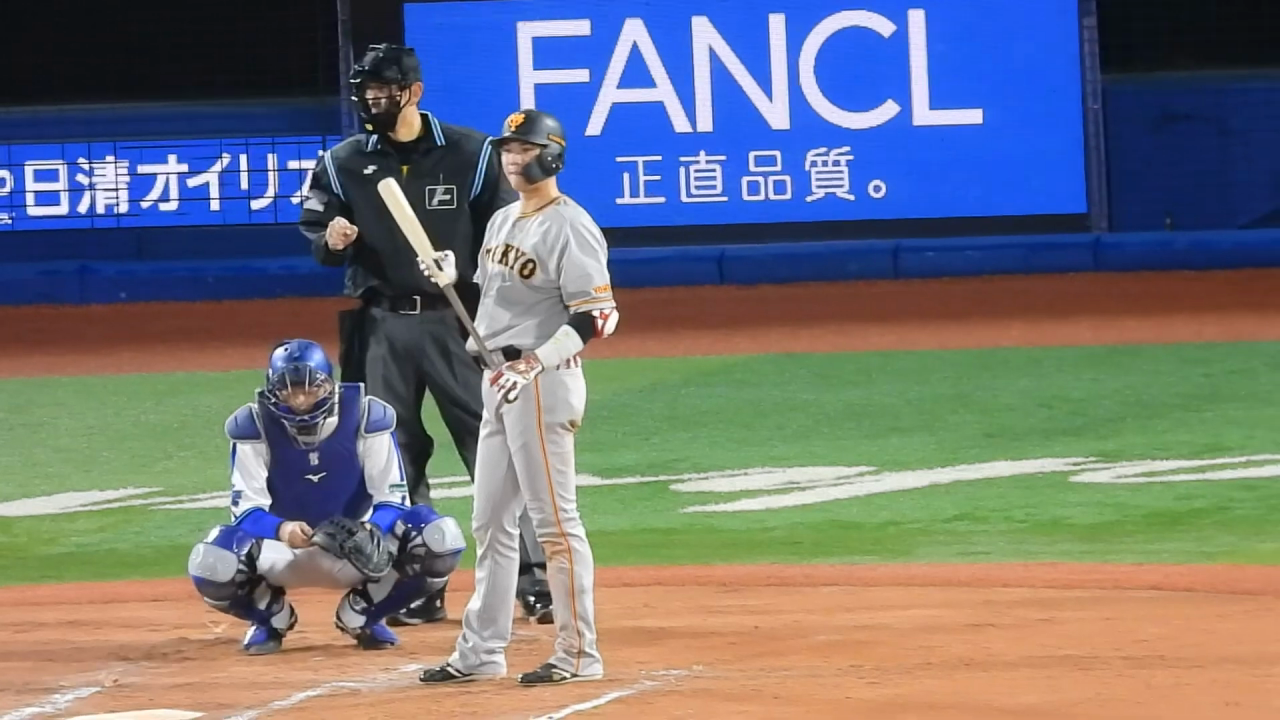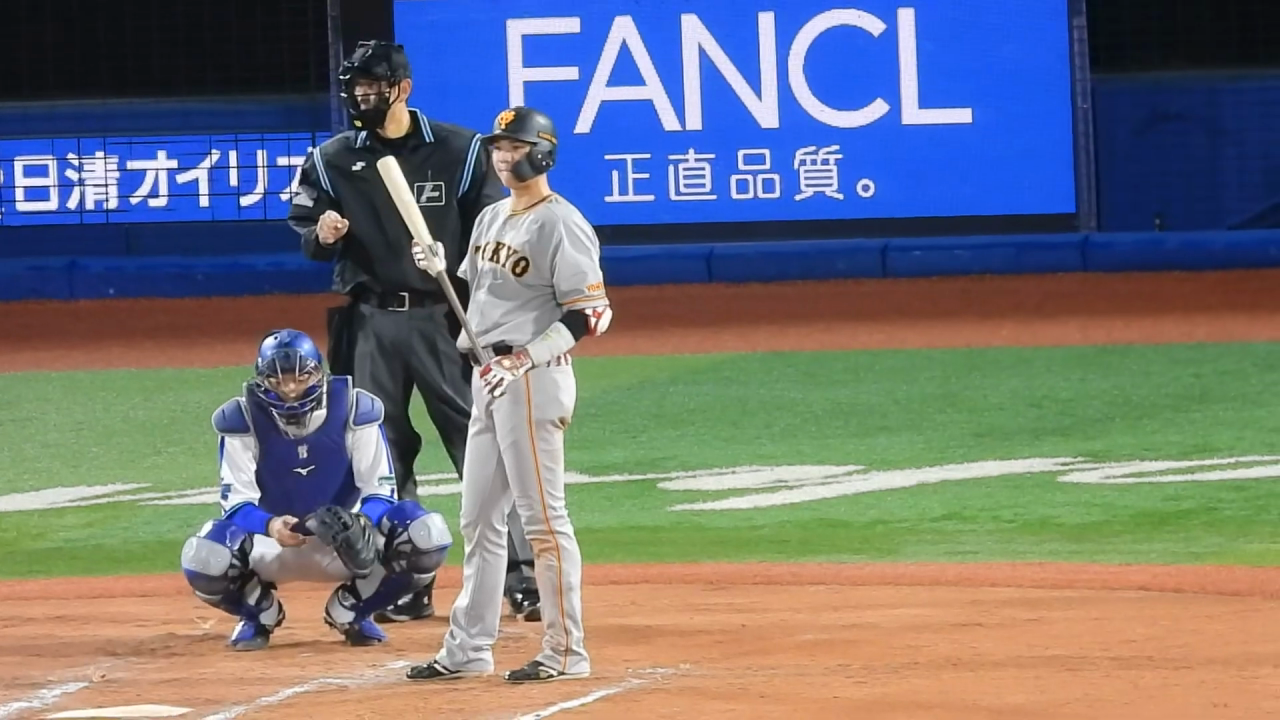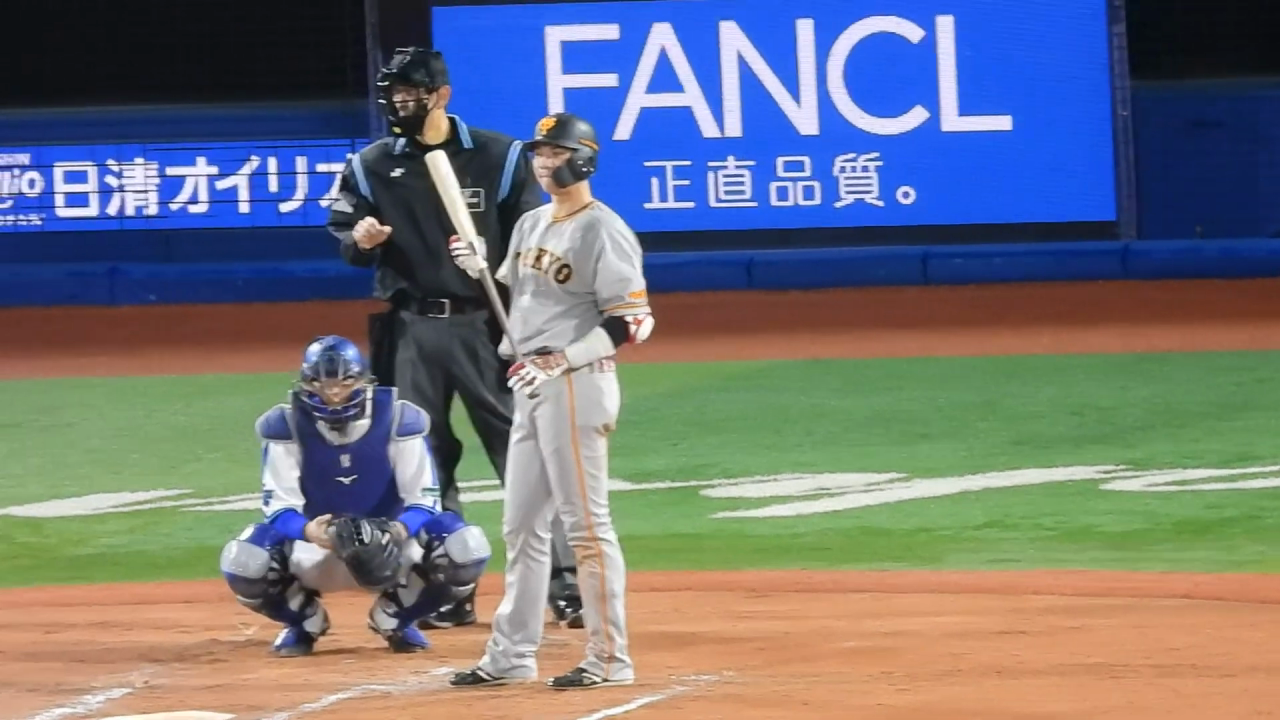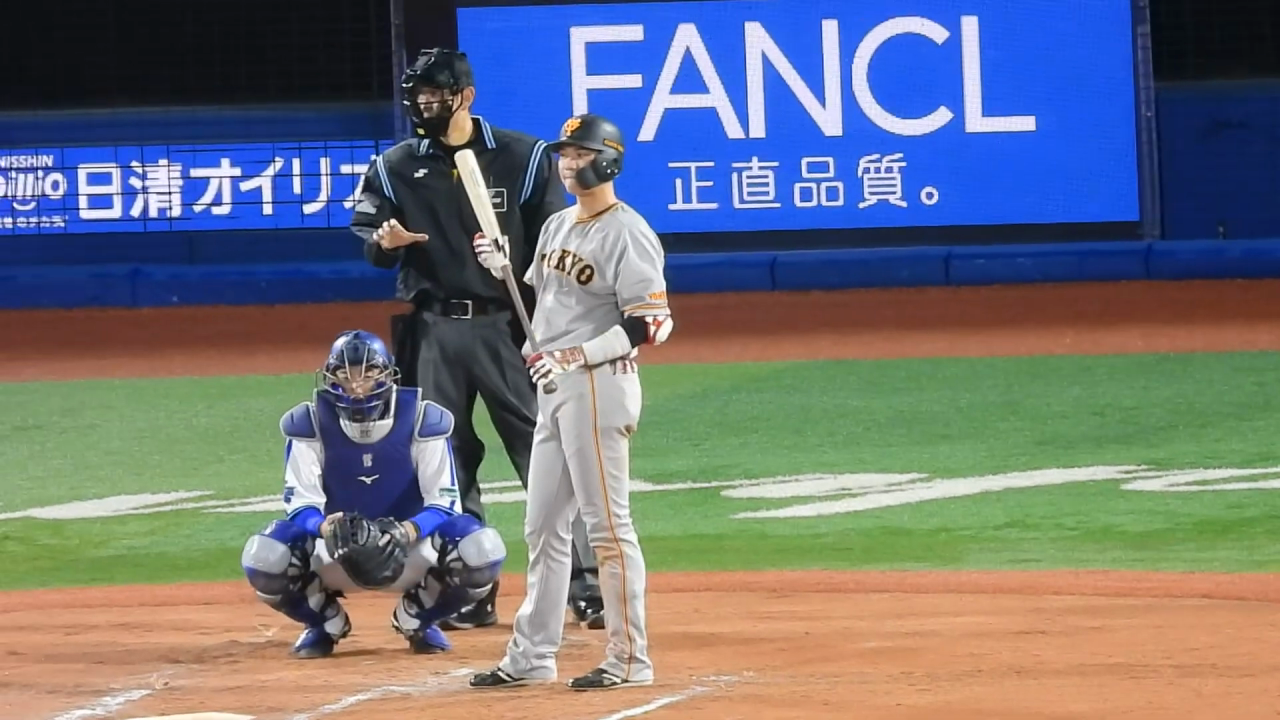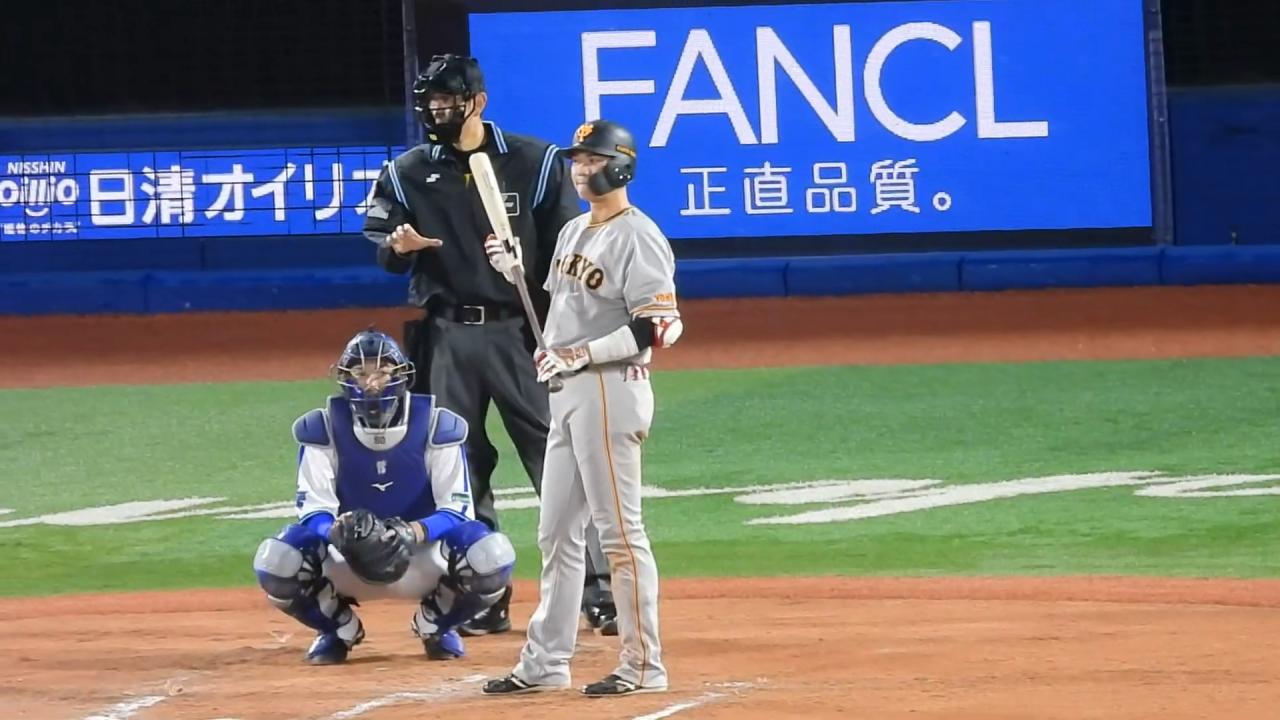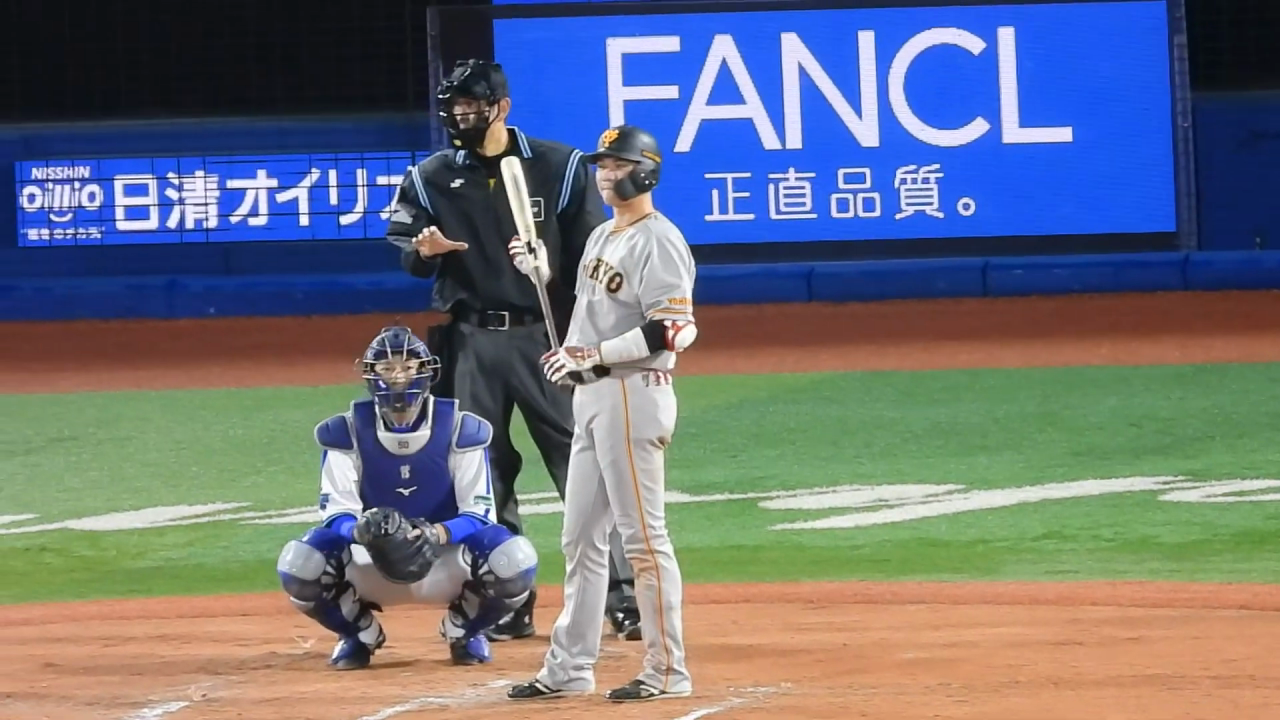
dt=0.2s
person 1, frame 1
left shoulder: (470, 153)
right shoulder: (343, 163)
right elbow: (314, 234)
right wrist: (331, 241)
left hip: (456, 322)
right hip: (381, 326)
right knee: (395, 460)
left ankle: (533, 582)
right ankle: (420, 589)
person 1, frame 2
left shoulder: (460, 150)
right shoulder: (331, 159)
right elbow: (304, 232)
right wrist: (323, 236)
left hip: (443, 319)
right hip: (369, 323)
right knee: (381, 457)
left ankle: (520, 580)
right ankle: (406, 586)
person 1, frame 3
left shoulder: (499, 156)
right shoulder: (370, 166)
right elbow: (342, 240)
right wrist: (360, 241)
left hip: (483, 326)
right hip: (411, 329)
person 1, frame 4
left shoulder: (523, 156)
right shoulder: (394, 166)
right elbow: (367, 239)
right wrist: (383, 242)
left hip: (506, 326)
right hip: (433, 330)
right knee: (446, 465)
person 1, frame 5
left shoulder: (535, 161)
right shoulder: (406, 172)
right elbow: (379, 243)
right wrist: (397, 247)
left hip: (520, 331)
right hip: (446, 336)
person 1, frame 6
left shoulder: (559, 166)
right shoulder: (430, 177)
left elbow: (589, 257)
right elbow: (404, 251)
right wrist: (423, 251)
left hip: (544, 336)
right hip: (470, 341)
right knee: (484, 475)
person 2, frame 1
left shoulder: (569, 225)
right shoulder: (502, 220)
left elbow: (598, 316)
left wrist: (532, 365)
right wrist: (451, 275)
left hip: (543, 381)
right hip: (501, 383)
left knee: (554, 520)
right knee: (491, 521)
left ankle: (579, 654)
right ankle: (482, 650)
person 2, frame 2
left shoulder: (561, 224)
right shoulder: (491, 217)
left elbow: (591, 313)
right elbow: (471, 290)
left wrist: (523, 359)
left hip: (533, 379)
right hip: (489, 379)
left knee: (543, 517)
right knee: (479, 518)
left ankle: (566, 652)
right ankle: (469, 647)
person 2, frame 3
left shoulder: (603, 230)
right shoulder: (531, 223)
left elbow: (632, 321)
right elbow: (510, 296)
left wrist: (560, 361)
right wrist: (478, 268)
left hip: (575, 385)
right hip: (531, 386)
left knee: (585, 524)
right knee: (522, 524)
left ankle: (609, 659)
right ankle: (512, 654)
person 2, frame 4
left shoulder: (626, 231)
right shoulder: (557, 225)
left elbow: (653, 322)
right elbow: (536, 296)
left wrist: (578, 356)
right wrist: (502, 267)
left hip: (599, 385)
right hip: (554, 387)
left knee: (607, 525)
right knee: (544, 525)
left ankle: (630, 659)
right ankle: (532, 655)
person 2, frame 5
left shoulder: (637, 236)
right shoulder: (573, 231)
left elbow: (662, 325)
left wrist: (582, 354)
right wrist: (515, 270)
left hip: (610, 390)
right hip: (567, 392)
left knee: (619, 531)
right knee: (557, 531)
left ankle: (643, 666)
right ankle: (546, 661)
person 2, frame 6
left shoulder: (658, 240)
right shoulder: (601, 236)
left elbow: (674, 330)
left wrist: (593, 354)
right wrist: (540, 272)
left hip: (633, 395)
right hip: (590, 395)
left knee: (643, 536)
right knee: (581, 536)
left ankle: (668, 671)
right ankle: (570, 665)
person 3, frame 1
left shoulder: (366, 416)
right shoulder: (254, 423)
left elbow: (394, 497)
right elbow: (245, 505)
left wrist: (372, 529)
right wrist: (281, 529)
right hip: (283, 545)
left knee: (443, 540)
right knee: (210, 567)
left ankle: (361, 615)
right ankle: (271, 618)
person 3, frame 2
left shoulder: (354, 408)
right shoulder: (242, 416)
left elbow: (381, 489)
right elbow: (235, 499)
left wrist: (363, 521)
right wrist: (271, 525)
left hip: (344, 542)
right hip: (272, 539)
left knee: (429, 535)
right knee: (203, 561)
left ankle: (349, 611)
right ankle: (260, 613)
person 3, frame 3
left shoulder: (397, 419)
right shoulder: (287, 424)
left elbow: (424, 499)
right elbow: (278, 505)
left wrist: (399, 530)
right wrist: (307, 530)
left hip: (384, 549)
right hip: (313, 547)
left knee: (467, 548)
right knee: (242, 563)
left ankle: (393, 618)
right ankle: (304, 621)
person 3, frame 4
left shoulder: (421, 419)
right shoulder: (311, 421)
left elbow: (445, 501)
right elbow: (300, 502)
left wrist: (409, 531)
right wrist: (323, 527)
left hip: (407, 547)
right hip: (336, 550)
left knee: (483, 550)
right knee: (263, 558)
left ankle: (416, 618)
right ankle: (325, 622)
person 3, frame 5
left shoulder: (435, 425)
right shoulder: (323, 427)
left elbow: (458, 508)
right elbow: (313, 508)
left wrist: (416, 531)
right wrist: (334, 531)
left hip: (422, 554)
right hip: (348, 558)
left knee: (493, 556)
right knee: (275, 562)
left ankle: (435, 624)
right ankle: (338, 629)
person 3, frame 6
left shoulder: (460, 429)
right shoulder: (348, 431)
left elbow: (480, 512)
right elbow: (335, 510)
left wrist: (438, 533)
right wrist: (358, 530)
left hip: (446, 559)
right hip: (372, 563)
left knee: (516, 561)
right knee: (298, 564)
left ankle: (463, 630)
right ankle: (360, 634)
